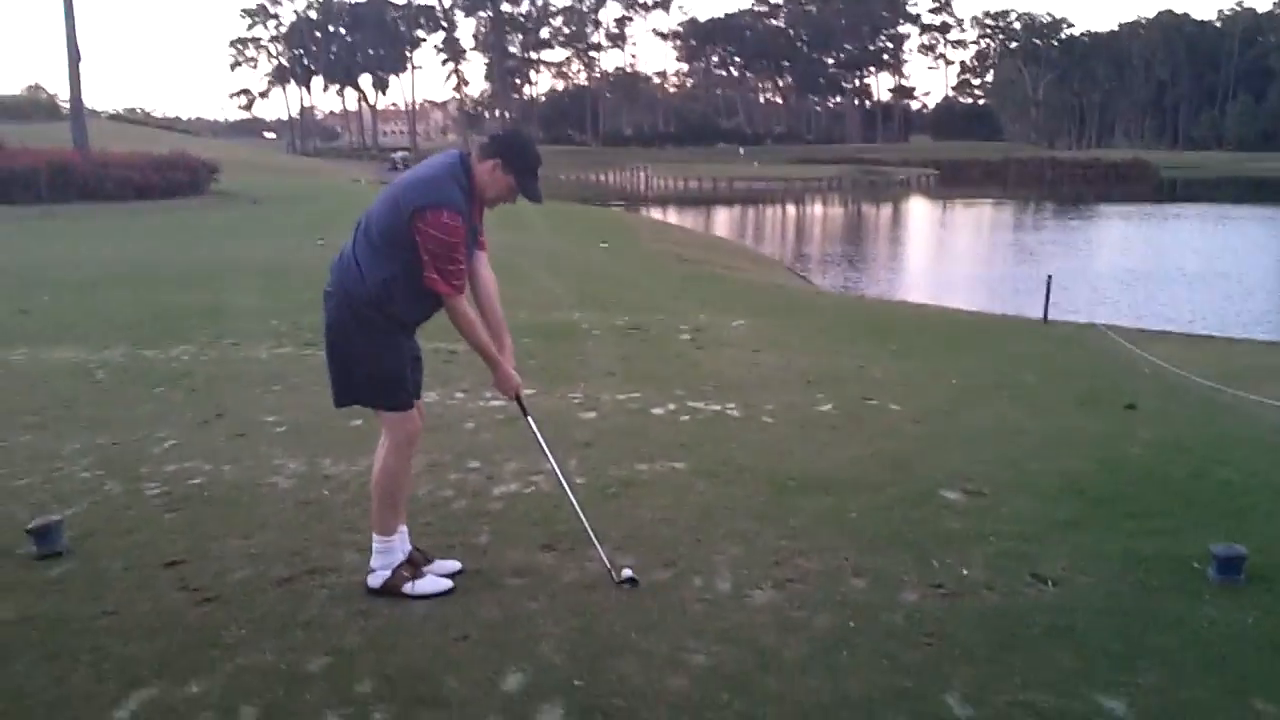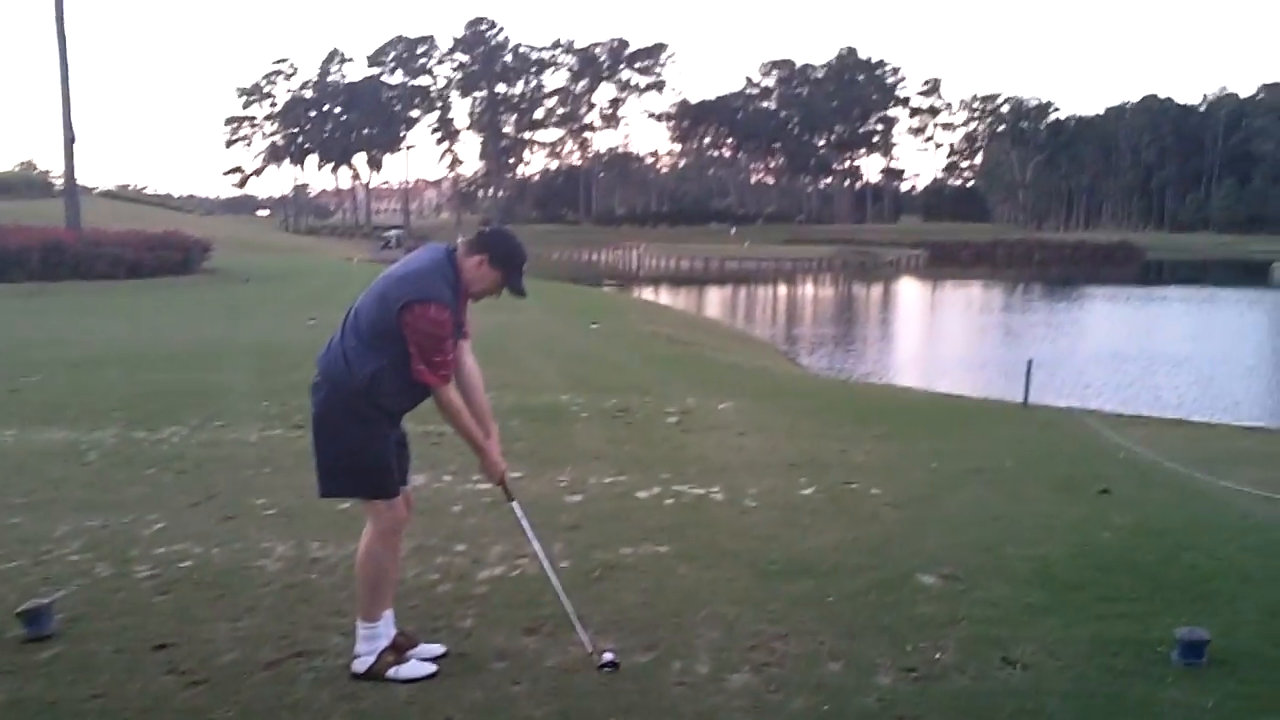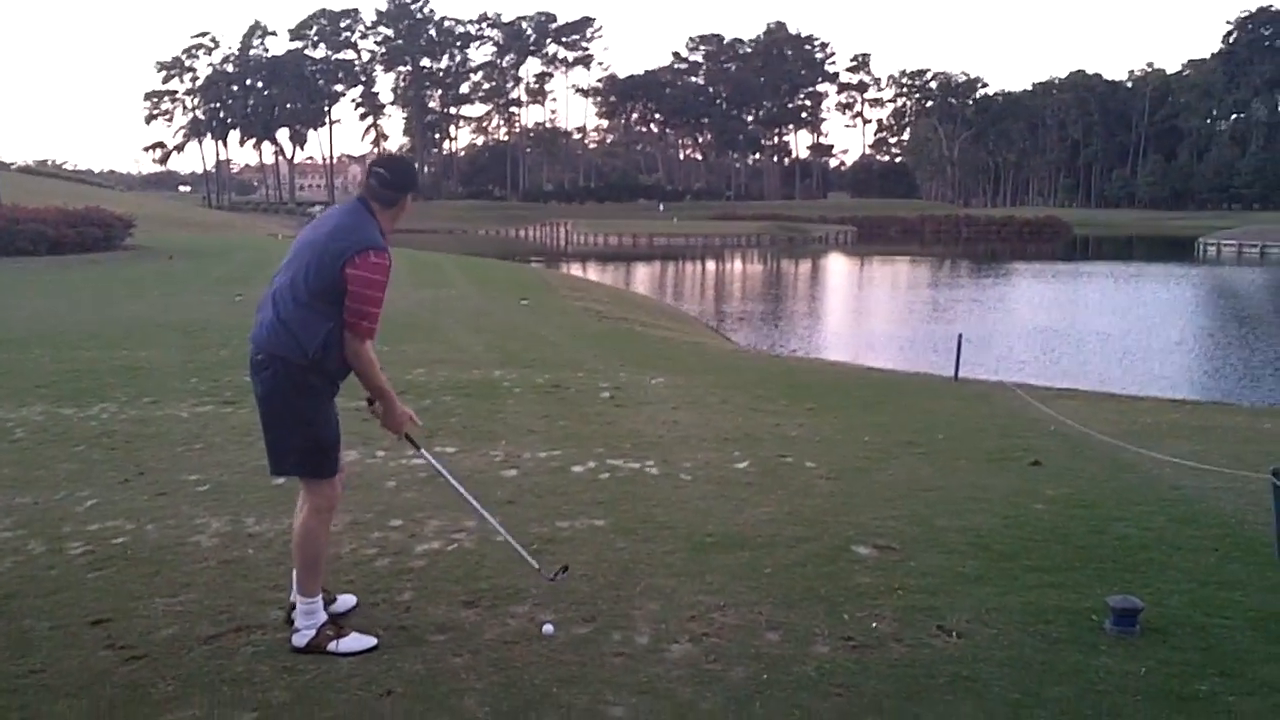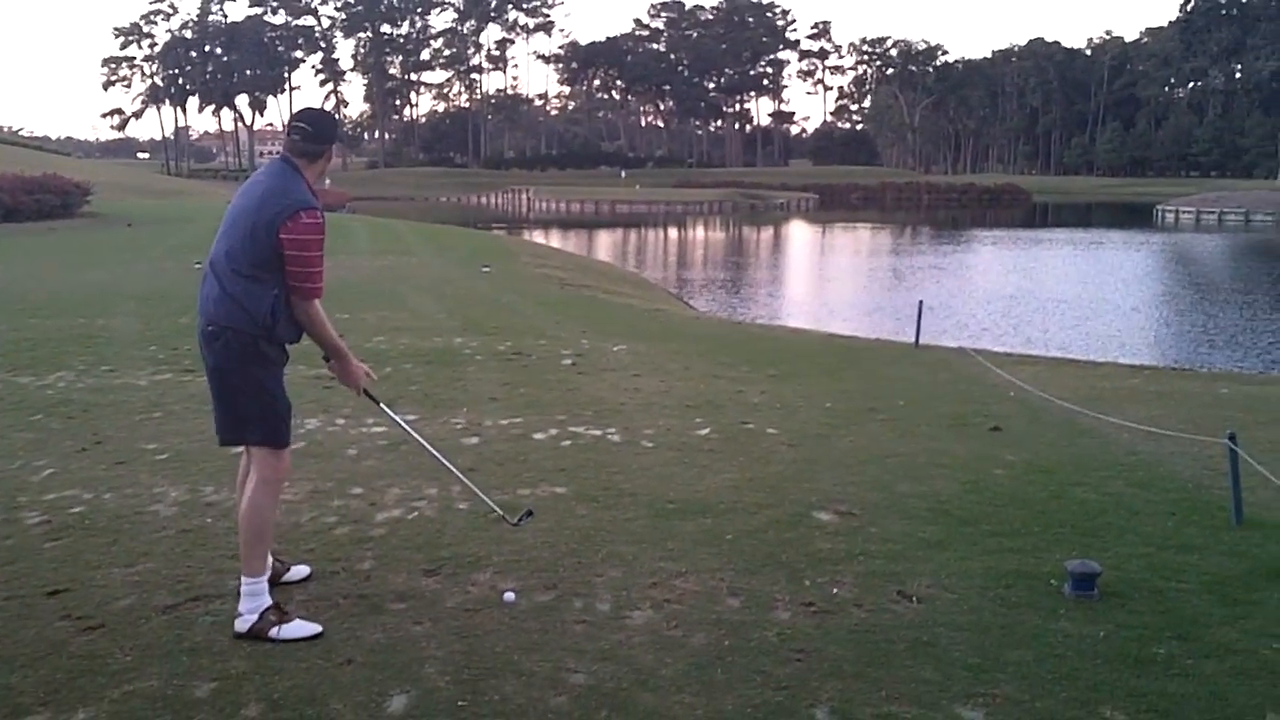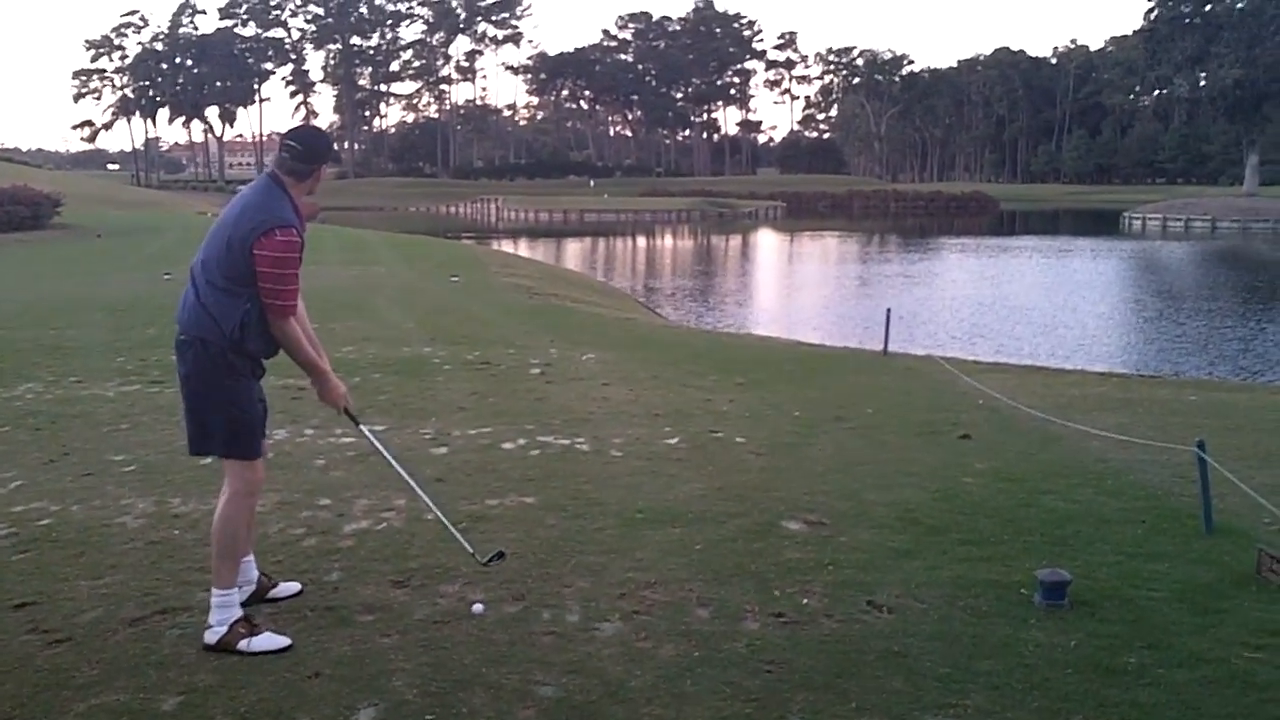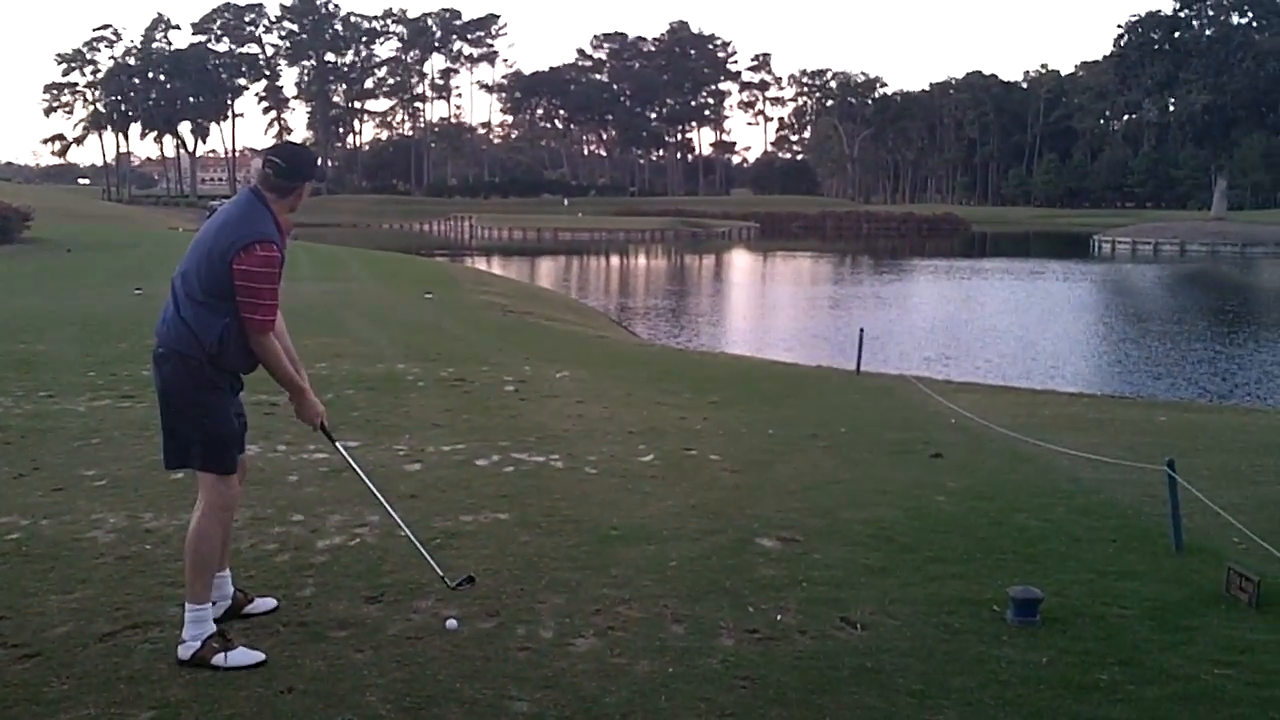
dt=0.7s
person 1, frame 1
left shoulder: (462, 180)
right shoulder: (441, 204)
left elbow: (479, 267)
right elbow: (454, 300)
left wrist: (505, 345)
right wrist: (497, 365)
left hip: (385, 308)
right hip: (363, 313)
left knee: (405, 423)
right knee: (401, 429)
left ankle: (398, 548)
right ankle: (385, 565)
person 1, frame 2
left shoulder: (446, 268)
right shoulder: (430, 298)
left elbow: (463, 356)
right elbow: (442, 389)
left wrist: (491, 430)
right wrist: (484, 451)
left hip: (372, 399)
right hip: (350, 403)
left knee: (397, 508)
right knee: (386, 516)
left ankle: (384, 631)
right ankle: (370, 651)
person 1, frame 3
left shoulder: (338, 220)
right shoulder: (369, 250)
right elbow: (356, 344)
left wrist: (380, 395)
right wrist: (389, 404)
left hip: (283, 361)
right hip: (294, 372)
left knee: (323, 478)
right knee: (322, 492)
left ankle: (305, 595)
right ankle: (309, 625)
person 1, frame 4
left shoulder: (264, 182)
right shoulder: (301, 209)
right elbow: (303, 303)
left wrist: (334, 347)
right wrist: (343, 358)
left hip: (228, 330)
right hip: (246, 341)
left knee: (257, 451)
right knee: (271, 465)
left ankle: (260, 563)
right ankle: (253, 608)
person 1, frame 5
left shoulder: (262, 196)
right shoulder: (279, 225)
left elbow: (288, 299)
right elbow: (280, 320)
left wrist: (322, 359)
right wrist: (321, 378)
left hip: (219, 345)
right hip: (217, 353)
left knee: (248, 461)
right knee: (245, 476)
left ankle: (244, 577)
right ankle: (224, 618)
person 1, frame 6
left shoulder: (246, 212)
right shoulder: (259, 242)
left elbow: (269, 314)
right elbow: (259, 335)
left wrist: (301, 376)
right wrist: (300, 394)
left hip: (202, 362)
right hip: (195, 369)
left knee: (231, 475)
right knee: (218, 492)
left ankle: (219, 594)
right ankle: (197, 634)
